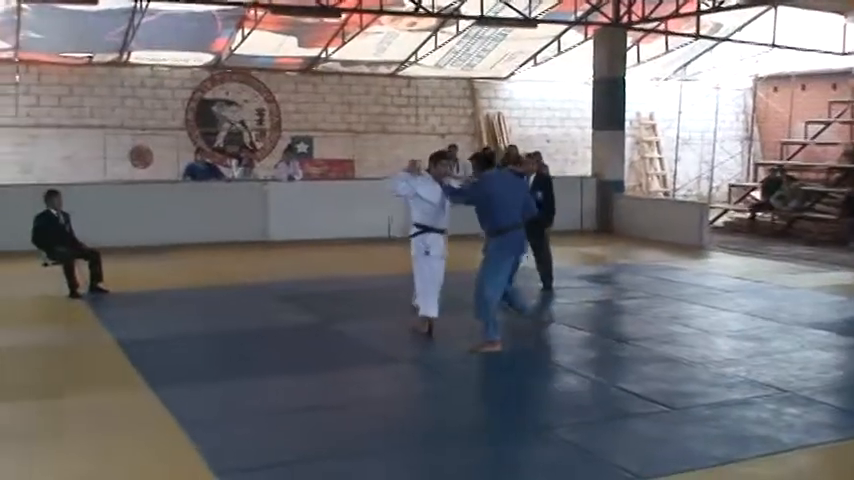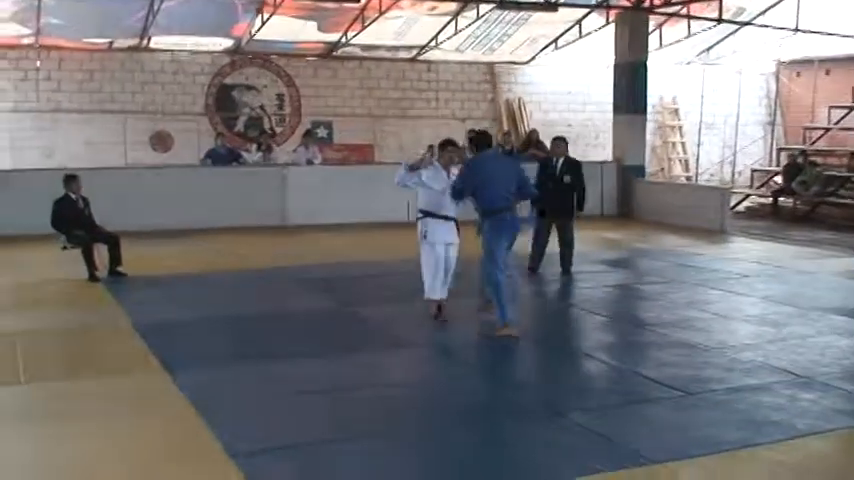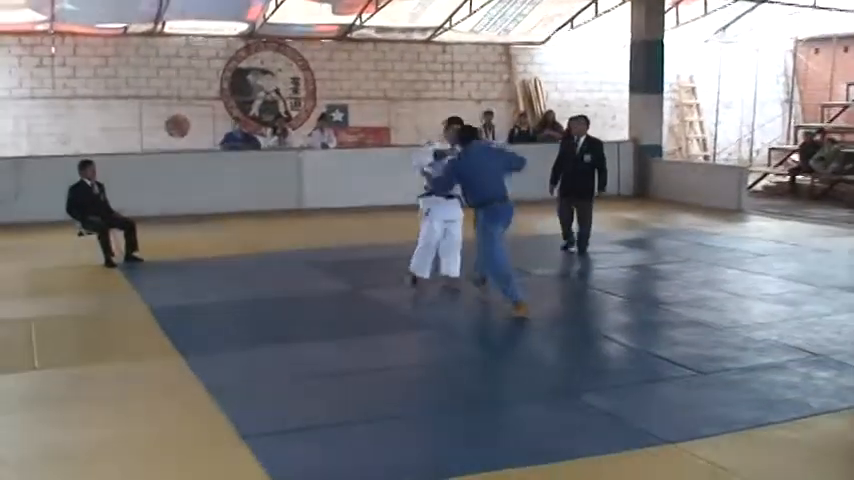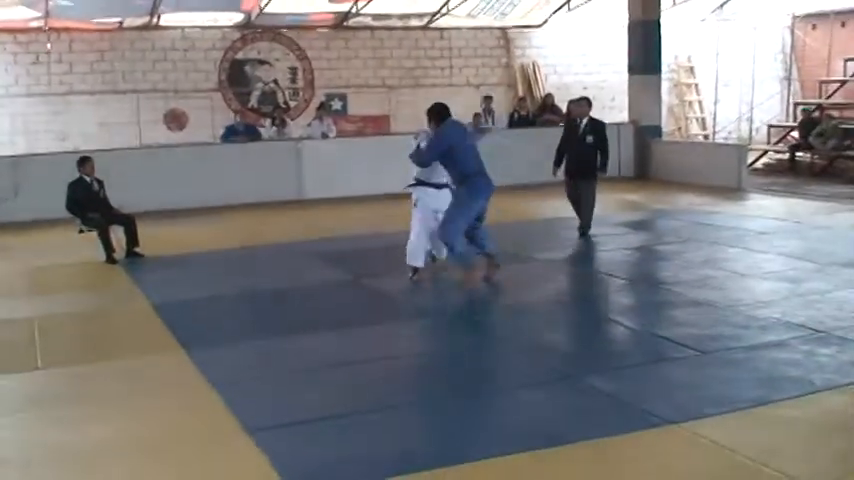
dt=0.2s
person 1, frame 1
left shoulder: (479, 186)
right shoulder: (515, 181)
left elbow: (455, 194)
right elbow: (531, 211)
left wrist: (444, 186)
left hip: (500, 242)
right hip: (517, 238)
left knee: (486, 290)
right knee: (502, 285)
left ankle: (493, 340)
right ankle: (527, 314)
person 1, frame 2
left shoulder: (470, 166)
right shoulder: (510, 163)
left elbow: (457, 194)
right elbow: (528, 191)
left hip: (493, 223)
right hip: (512, 220)
left knee: (494, 273)
right knee: (496, 266)
left ankle: (508, 324)
right ankle: (492, 299)
person 1, frame 3
left shoulder: (460, 161)
right shoulder: (496, 153)
left elbow: (441, 186)
right elbow: (520, 163)
left wrist: (429, 177)
left hip: (489, 212)
right hip: (504, 208)
left knee: (495, 259)
right knee: (486, 248)
left ankle: (519, 304)
right ankle: (482, 276)
person 1, frame 4
left shoulder: (441, 135)
right shoulder: (458, 128)
left elbow: (423, 161)
left wrist: (417, 151)
left hip: (469, 188)
right hip: (483, 184)
left knee: (448, 231)
right knee: (472, 226)
left ankle: (471, 267)
right ankle: (490, 258)
person 2, frame 1
left shoulder: (443, 185)
right shoulder: (419, 182)
right elbow: (397, 187)
right wrist: (409, 172)
left hip: (438, 237)
right hip: (425, 238)
left knee: (433, 279)
right knee: (429, 279)
left ankle: (423, 313)
right ankle: (426, 318)
person 2, frame 2
left shoulder: (456, 175)
right shoulder: (425, 171)
right elbow: (401, 180)
right wrist: (416, 166)
left hip: (449, 225)
right hip: (431, 224)
left knee: (448, 265)
right knee: (434, 266)
left ankle: (438, 299)
right ankle: (434, 301)
person 2, frame 3
right shoulder: (434, 148)
right elbow: (418, 162)
right wrist: (442, 153)
left hip: (453, 203)
right hip: (434, 202)
left knee: (454, 242)
right knee: (429, 241)
left ankle: (451, 275)
right ankle: (416, 273)
person 2, frame 4
right shoulder: (425, 138)
left hip: (443, 191)
right hip: (424, 191)
right knee: (420, 231)
left ankle: (434, 253)
right ankle: (415, 265)
person 3, frame 1
left shoulder: (545, 180)
left elbow: (549, 204)
left wrist: (547, 224)
left hip: (537, 225)
left knee: (542, 256)
left ankle: (547, 283)
person 3, frame 2
left shoulder: (574, 165)
right shoulder: (544, 163)
left elbow: (580, 188)
right elbow: (538, 184)
left wrist: (579, 207)
right wrist: (535, 203)
left hip: (565, 209)
right hip: (545, 208)
left knee: (566, 239)
right knee: (539, 237)
left ankle: (566, 267)
right ankle: (534, 265)
person 3, frame 3
left shoulder: (595, 144)
right shoulder: (566, 141)
left elbow: (601, 167)
right elbow: (558, 163)
left wrist: (601, 187)
right wrist: (553, 182)
left hip: (584, 188)
right hip: (566, 187)
left knee: (584, 219)
right knee: (563, 215)
left ankle: (582, 245)
right ankle: (569, 240)
person 3, frame 4
left shoulder: (598, 126)
right shoulder: (569, 124)
left elbow: (604, 149)
right elbow: (563, 145)
left wrist: (602, 168)
right wrist: (557, 164)
left hip: (588, 169)
right hip: (571, 168)
left knee: (587, 199)
right knee: (572, 196)
left ankle: (585, 227)
right ankle: (584, 219)
